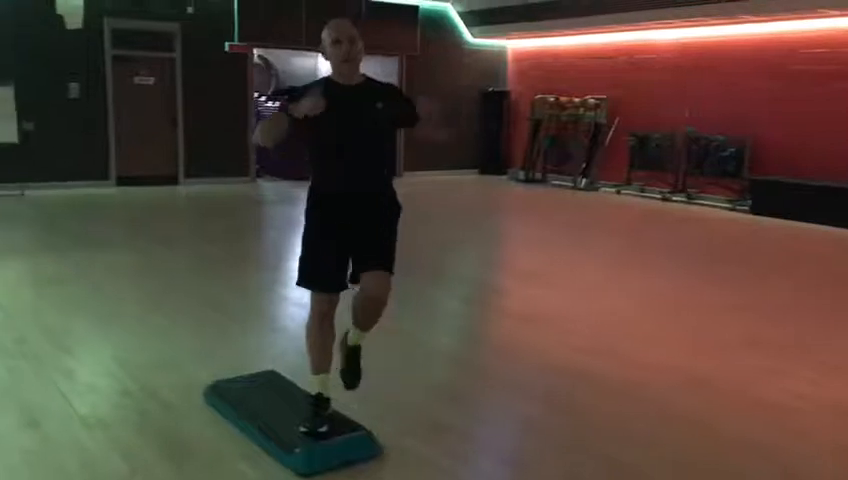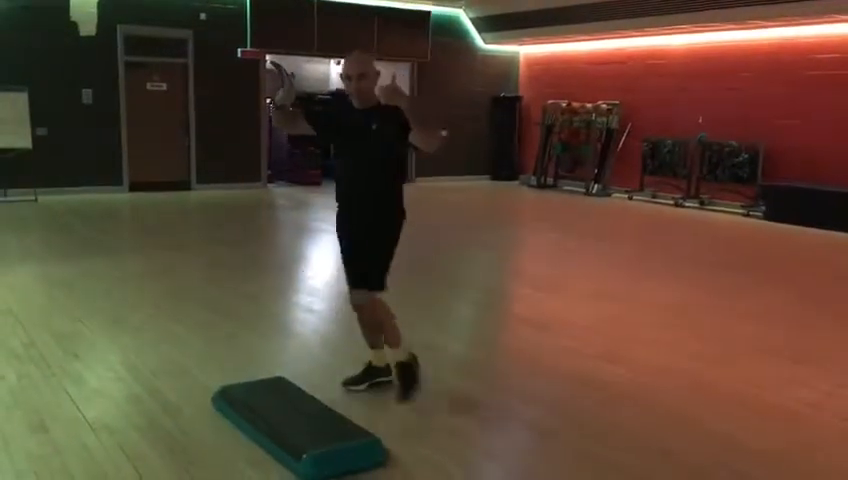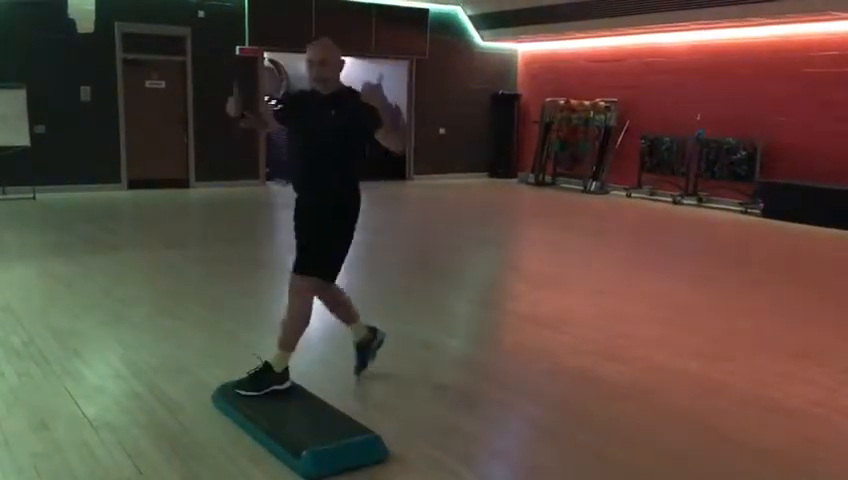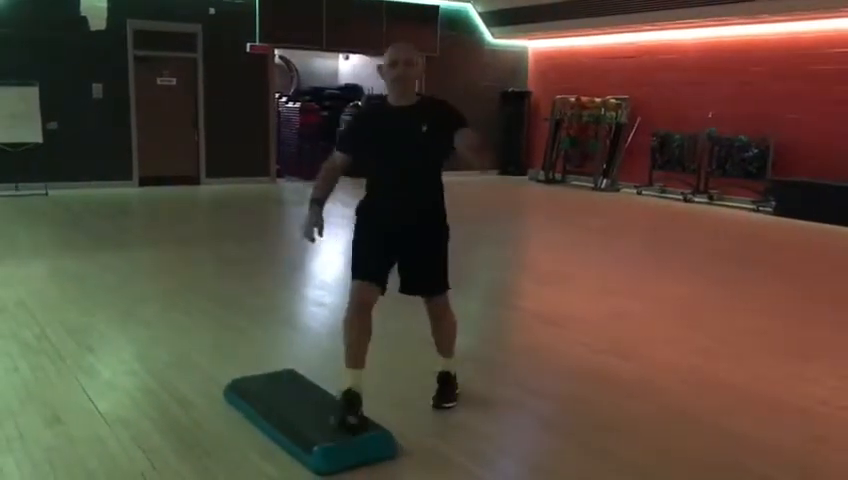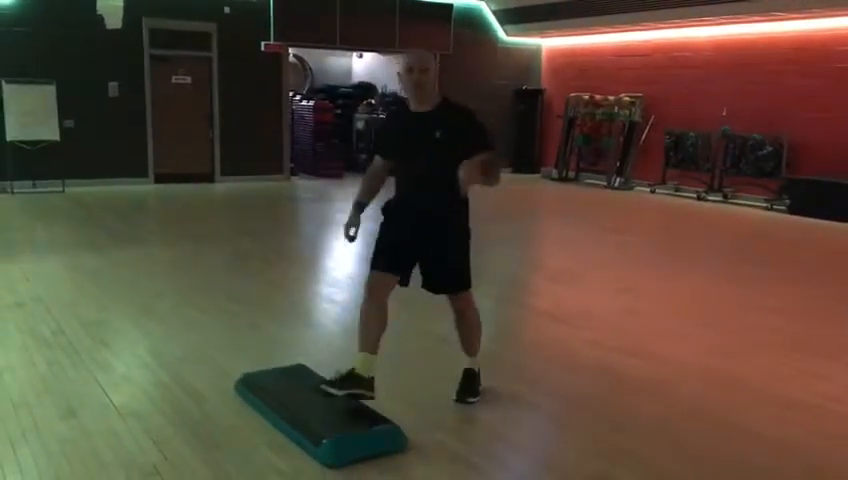
dt=1s
person 1, frame 1
left shoulder: (387, 95)
right shoulder: (311, 95)
right elbow: (264, 139)
right wrist: (296, 114)
left hip: (377, 208)
right hip: (327, 210)
left knee: (376, 290)
right knee: (322, 302)
left ankle: (353, 341)
right ankle: (320, 396)
person 1, frame 2
left shoulder: (393, 115)
right shoulder: (336, 114)
left elbow: (431, 144)
right elbow: (290, 126)
left wrist: (404, 105)
right wrist: (282, 105)
left hip: (383, 218)
right hip: (349, 217)
left knee: (363, 296)
right knee: (361, 297)
left ankle: (404, 358)
right ankle: (380, 365)
person 1, frame 3
left shoulder: (355, 105)
right shoulder: (301, 102)
left elbow: (397, 145)
right elbow: (265, 121)
left wrist: (381, 107)
right wrist: (240, 113)
left hip: (336, 209)
right hip: (308, 205)
left knee: (300, 285)
right knee: (317, 283)
left ankle: (277, 369)
right ankle: (365, 335)
person 1, frame 4
left shoulder: (441, 114)
right shoulder: (366, 118)
left elbow: (477, 162)
right elbow: (335, 164)
left wrist: (472, 146)
right wrist: (316, 206)
left hip: (426, 223)
right hip: (376, 219)
left knee: (437, 301)
right knee: (360, 299)
left ankle: (447, 375)
right ankle: (353, 392)
person 1, frame 5
left shoulder: (460, 120)
right shoulder: (394, 123)
left elbow: (492, 173)
right elbow: (378, 170)
left wrist: (476, 170)
right wrist: (357, 210)
left hip: (447, 222)
right hip: (402, 215)
left knee: (460, 299)
right knee: (376, 285)
left ankle: (472, 370)
right ankle: (362, 374)
